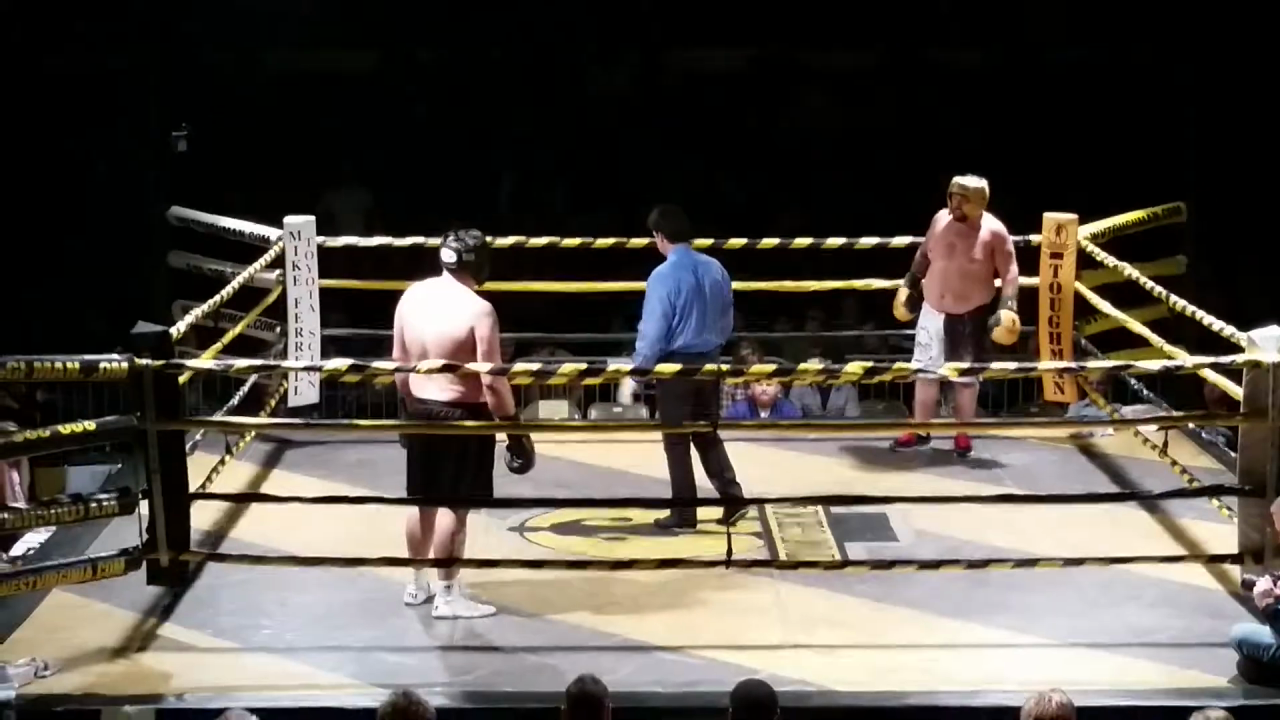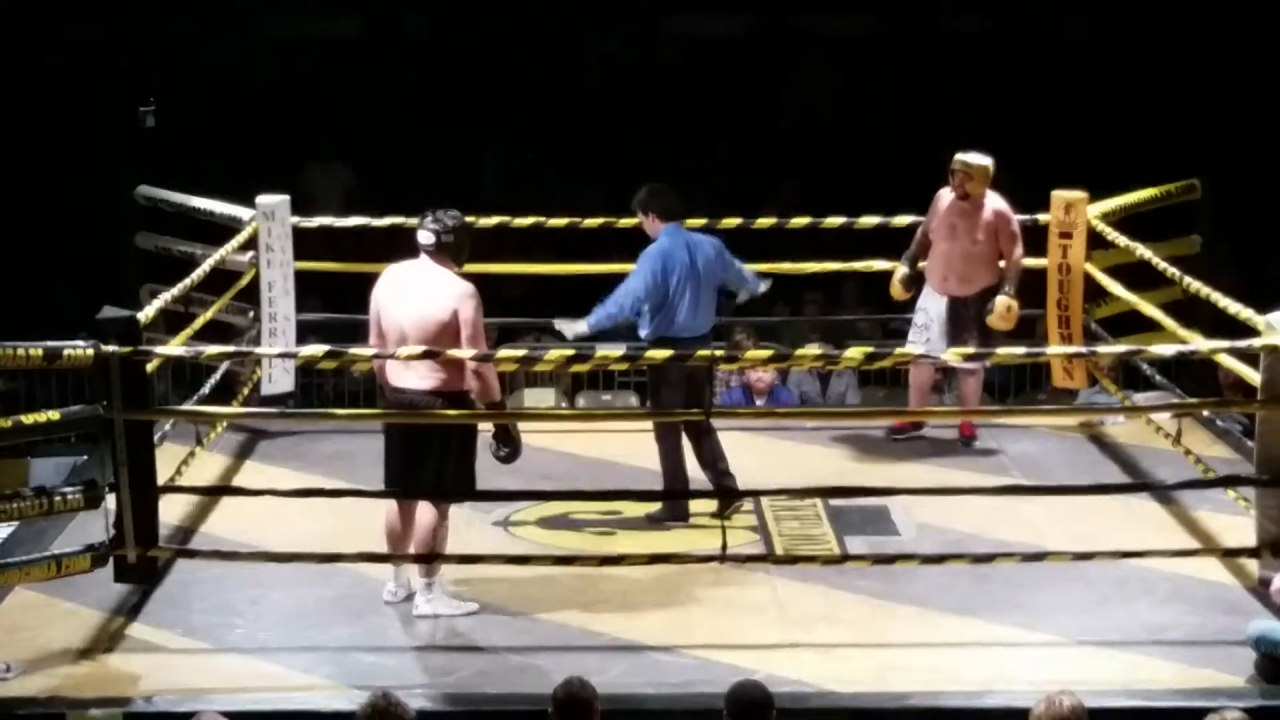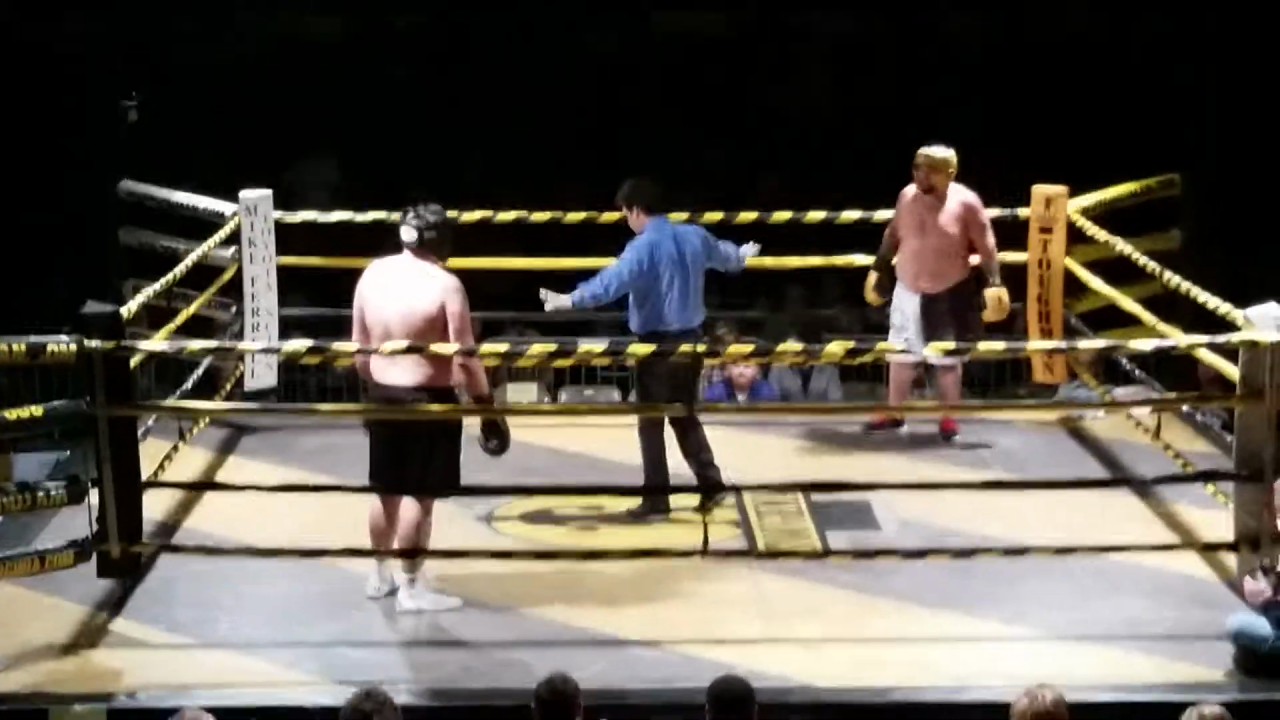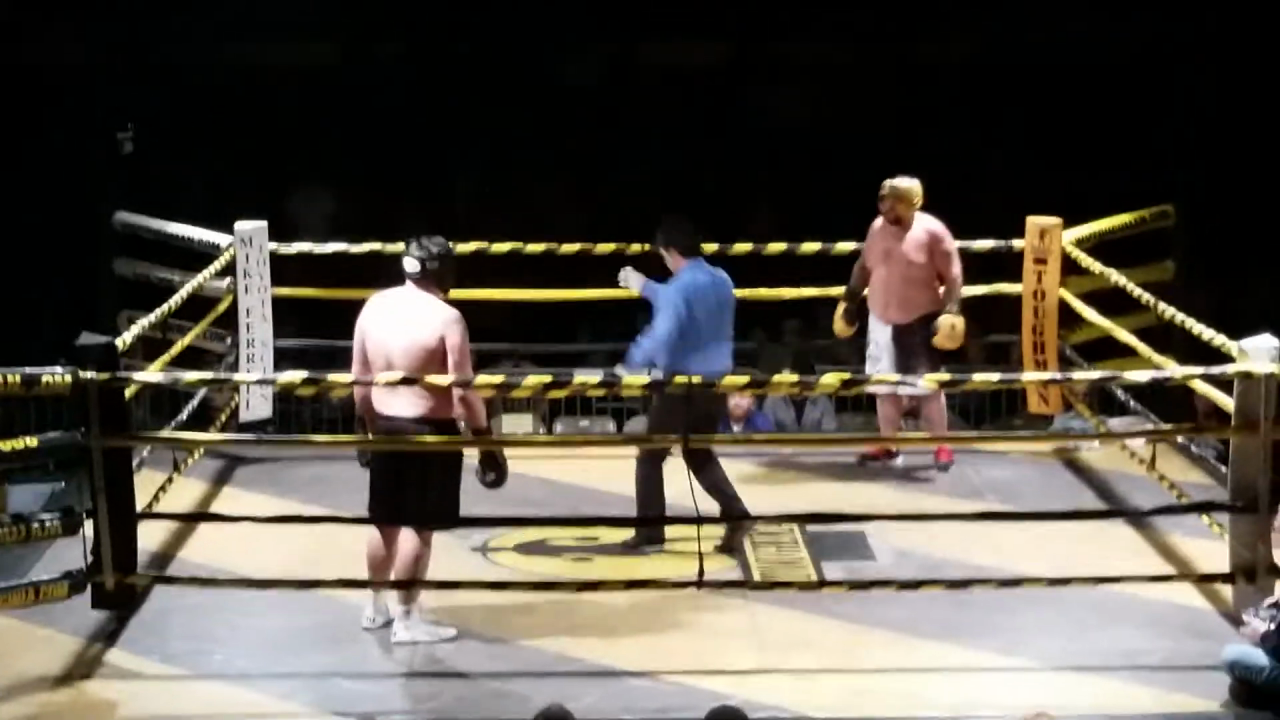
dt=0.3s
person 1, frame 1
left shoulder: (411, 295)
right shoulder: (478, 309)
left elbow: (399, 362)
right elbow: (492, 380)
right wrist: (513, 426)
left hip: (421, 410)
right hip: (463, 416)
left knee: (424, 501)
right knee: (454, 506)
left ankle: (417, 584)
right ankle: (447, 595)
person 1, frame 2
left shoulder: (389, 278)
right shoulder: (460, 291)
left elbow: (376, 350)
right elbow: (477, 364)
right wrist: (499, 412)
left hip: (399, 399)
right hip: (444, 404)
left knee: (404, 495)
right knee: (435, 500)
left ankle: (397, 581)
right ankle: (428, 593)
person 1, frame 3
left shoulder: (372, 274)
right shoulder: (445, 285)
left elbow: (360, 347)
right elbow: (465, 358)
right wrist: (486, 406)
left hip: (384, 395)
right hip: (428, 400)
left knee: (387, 490)
right knee: (419, 495)
left ankle: (380, 575)
right ankle: (410, 588)
person 1, frame 4
left shoulder: (373, 307)
right shoulder: (446, 318)
left elbow: (360, 380)
right elbow: (463, 392)
left wrist: (371, 426)
right wrist: (486, 440)
left hip: (387, 427)
right hip: (429, 432)
left knee: (386, 522)
right knee: (419, 527)
left ankle: (376, 607)
right ankle: (407, 620)
person 2, frame 1
left shoulder: (663, 276)
right shoulder: (715, 269)
left elbow: (653, 331)
right elbow: (726, 320)
left hip: (675, 366)
right hip: (708, 362)
left knee: (676, 440)
right knee: (707, 434)
left ankle: (684, 513)
right ankle: (733, 499)
person 2, frame 2
left shoulder: (657, 254)
right shoulder: (709, 246)
left elbow: (629, 297)
right elbow: (735, 274)
left wrist: (588, 323)
right wrist: (753, 286)
left hip: (668, 350)
right hip: (701, 346)
left knee: (667, 429)
right knee: (699, 423)
left ankle: (676, 506)
right ankle: (726, 491)
person 2, frame 3
left shoulder: (644, 246)
right shoulder: (694, 236)
left elbow: (614, 280)
right elbow: (724, 254)
left wrist: (571, 299)
right wrist: (742, 255)
left hip: (658, 344)
right hip: (690, 339)
left knee: (651, 423)
right knee: (685, 416)
left ankle: (656, 500)
right ankle: (711, 483)
person 2, frame 4
left shoulder: (678, 289)
right shoulder: (721, 281)
left elbow: (660, 336)
left wrist: (630, 367)
right wrist: (646, 288)
left hip: (682, 388)
right hip: (716, 384)
left knee: (650, 459)
right knee: (700, 456)
left ankle: (648, 533)
right ankle: (736, 515)
person 3, frame 1
left shoulder: (994, 231)
right shoulder: (940, 219)
left elbow: (1009, 272)
right elbow: (924, 253)
left wrist: (1008, 306)
right wrist: (910, 283)
left hip: (970, 315)
right hip: (932, 310)
left knee: (965, 375)
right knee: (925, 373)
left ankle: (963, 434)
right ankle: (920, 431)
person 3, frame 2
left shoulder: (998, 211)
right shoulder: (942, 197)
left elbow: (1013, 254)
right elbow: (926, 232)
left wrist: (1007, 291)
right wrist: (910, 262)
left hip: (976, 297)
right hip: (934, 292)
left knee: (970, 361)
right knee: (920, 353)
left ankle: (968, 421)
right ankle: (914, 418)
person 3, frame 3
left shoulder: (965, 202)
right shoulder: (908, 195)
left elbow: (985, 245)
right elbow: (894, 232)
left wrist: (993, 282)
right wrist: (881, 266)
left hip: (949, 292)
right hip: (907, 290)
left knee: (947, 358)
right knee: (900, 354)
left ankle: (949, 416)
right ankle: (894, 414)
person 3, frame 4
left shoulder: (932, 231)
right shoulder: (877, 227)
left elbow: (953, 274)
right elbow: (864, 265)
left wrist: (950, 310)
right wrist: (850, 299)
left hip: (920, 321)
right hip: (880, 321)
left knee: (925, 386)
right knee: (883, 385)
left ankle: (941, 446)
right ankle: (889, 445)
